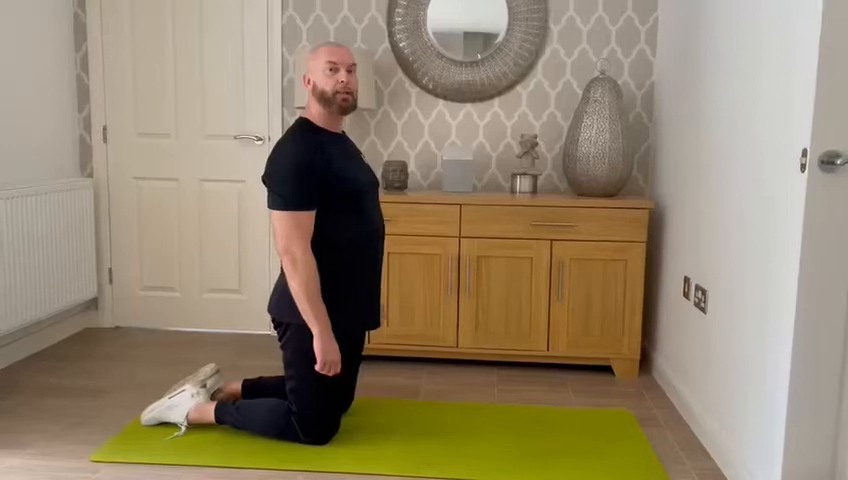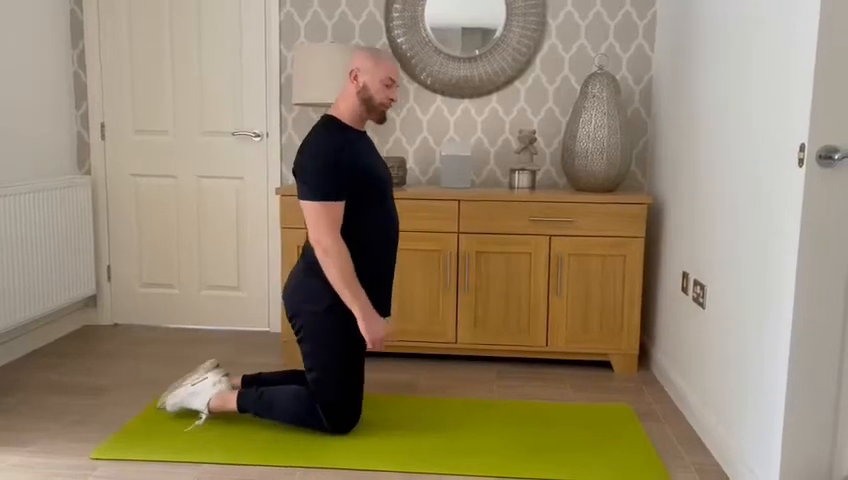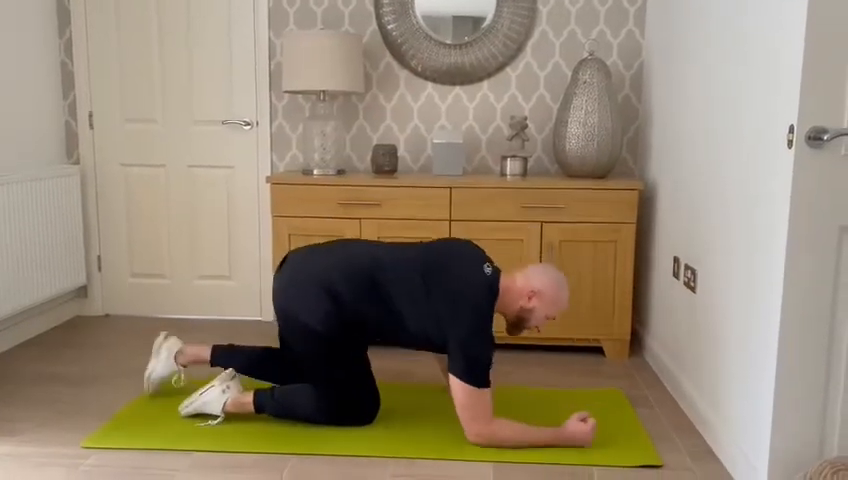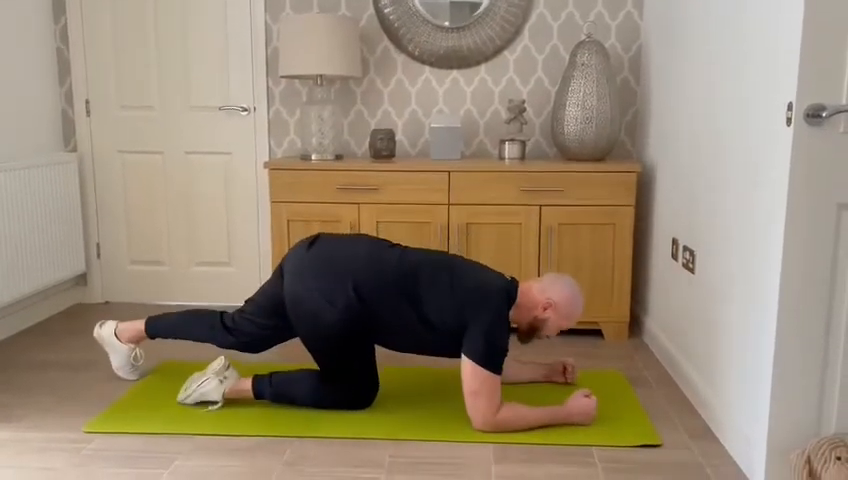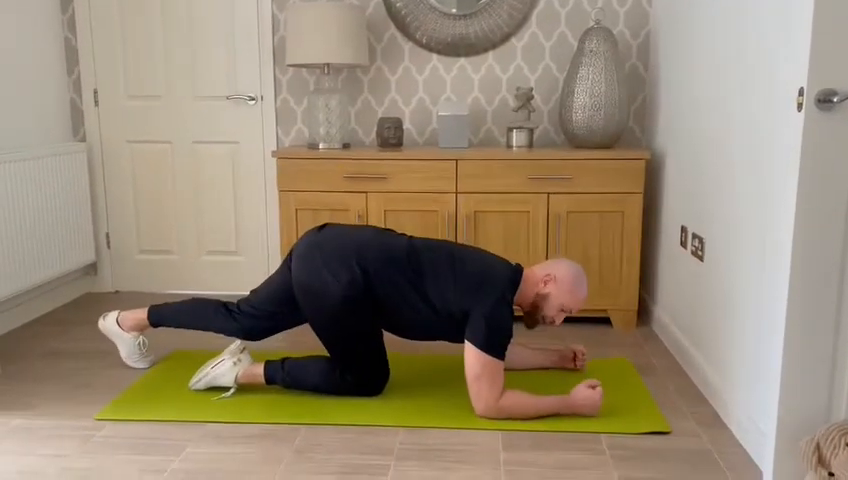
dt=1s
person 1, frame 1
left shoulder: (342, 143)
right shoulder: (296, 152)
right elbow: (293, 251)
left wrist: (364, 306)
right wrist: (321, 333)
left hip: (346, 309)
right hip: (314, 315)
left knee: (334, 403)
right knee: (314, 425)
left ankle: (222, 389)
right ankle: (196, 408)
person 1, frame 2
left shoulder: (357, 138)
right shoulder: (325, 147)
right elbow: (326, 241)
left wrist: (368, 305)
right wrist: (365, 313)
left hip: (345, 297)
right hip: (328, 301)
left knee: (329, 386)
right knee: (336, 414)
left ankle: (226, 382)
right ankle: (217, 396)
person 1, frame 3
left shoulder: (475, 261)
right shoulder: (472, 320)
right elbow: (479, 429)
left wrist: (465, 378)
right wrist: (564, 436)
left hip: (302, 271)
right hip: (313, 302)
left knee: (299, 367)
right knee: (356, 406)
left ankle: (183, 353)
right ankle: (233, 399)
person 1, frame 4
left shoulder: (492, 290)
right shoulder: (492, 311)
left elbow: (484, 364)
right elbow: (485, 416)
left wrist: (545, 372)
right wrist: (565, 413)
left hip: (315, 257)
right hip: (328, 289)
left knee: (239, 331)
right knee: (355, 391)
left ankle: (123, 332)
right ankle: (234, 386)
person 1, frame 5
left shoulder: (498, 278)
right shoulder: (494, 298)
left elbow: (492, 353)
right elbow: (488, 402)
left wrist: (557, 358)
right wrist: (570, 403)
left hip: (324, 252)
right hip: (336, 273)
left knee: (244, 319)
right knee: (366, 379)
left ankle: (128, 320)
right ankle: (247, 371)
